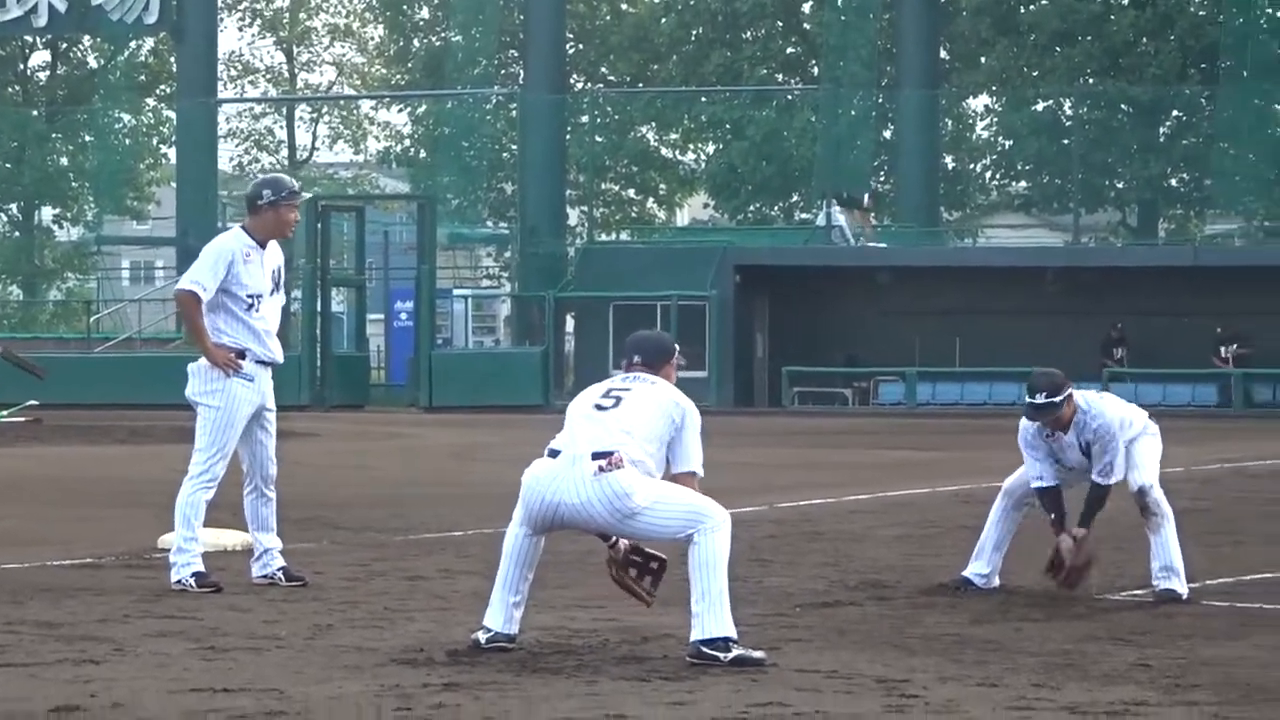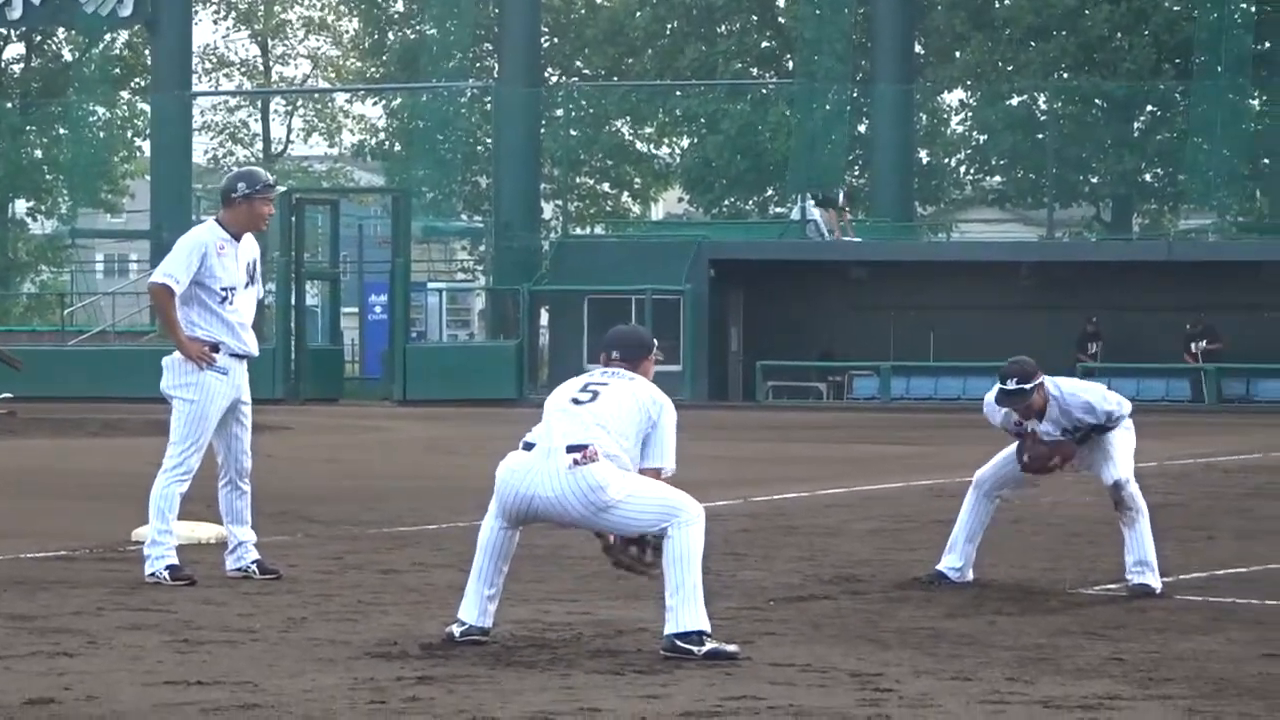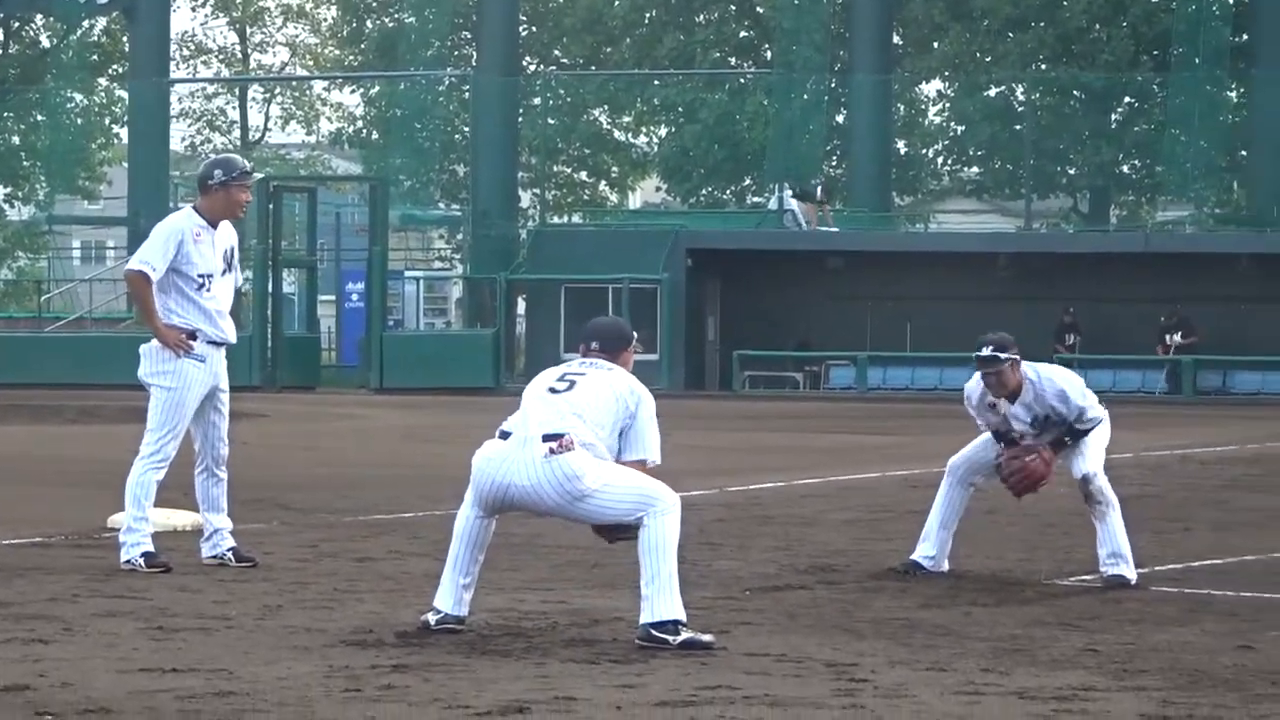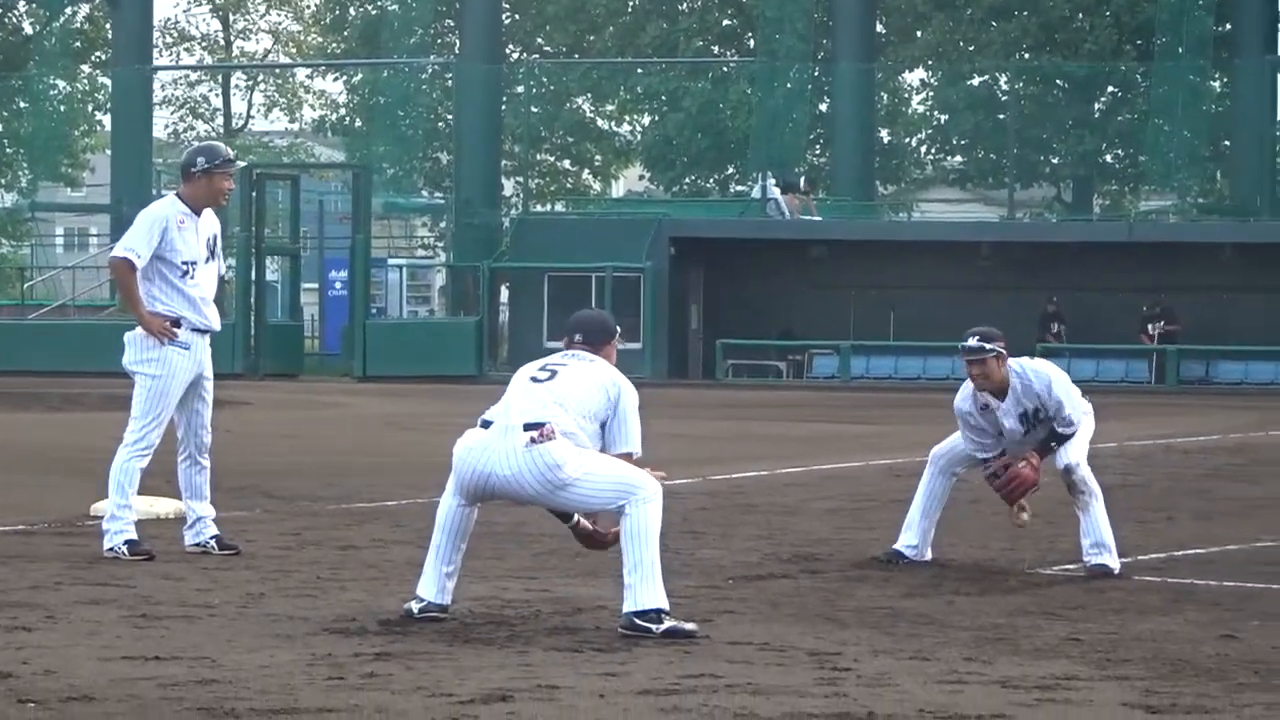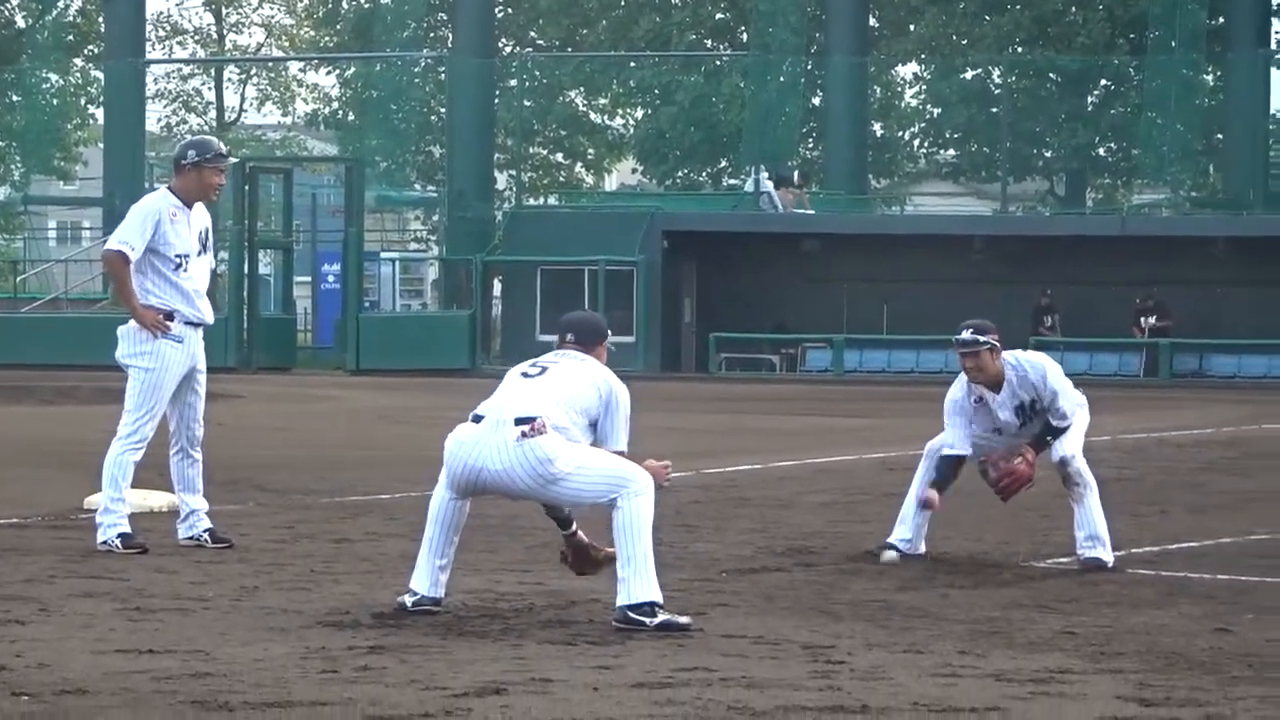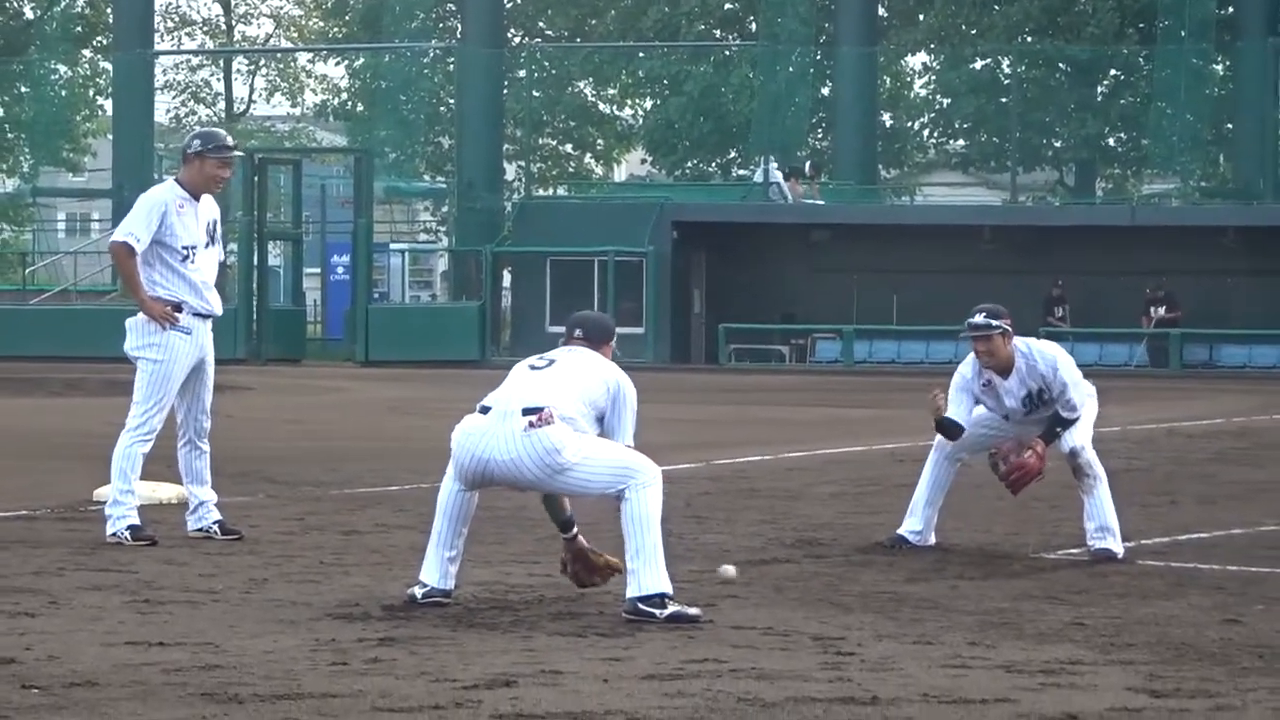
dt=0.2s
person 1, frame 1
left shoulder: (274, 253)
right shoulder: (227, 247)
right elbow: (185, 294)
right wrist: (208, 349)
left hip: (262, 376)
right hip: (230, 376)
left knee: (263, 474)
right knee: (205, 472)
left ankle: (268, 562)
right ankle: (185, 566)
person 1, frame 2
left shoulder: (249, 246)
right shoulder: (201, 240)
right elbow: (159, 286)
right wrist: (181, 342)
left hip: (238, 369)
right hip: (205, 370)
left knee: (238, 468)
right knee: (179, 465)
left ankle: (242, 554)
right ankle: (159, 559)
person 1, frame 3
left shoulder: (228, 233)
right shoulder: (178, 227)
right elbow: (135, 273)
right wrist: (158, 329)
left hip: (216, 356)
right hip: (183, 357)
left knee: (215, 455)
right knee: (157, 452)
left ankle: (218, 542)
right ankle: (134, 546)
person 1, frame 4
left shoulder: (210, 221)
right shoulder: (161, 215)
right elbow: (120, 261)
right wrist: (143, 317)
left hip: (200, 344)
right hip: (167, 345)
left knee: (198, 443)
right knee: (141, 440)
left ankle: (201, 530)
right ankle: (118, 534)
person 1, frame 5
left shoulder: (201, 215)
right shoulder: (154, 208)
right elbow: (113, 254)
right wrist: (136, 310)
left hip: (193, 337)
right hip: (160, 338)
left knee: (190, 437)
right knee: (134, 433)
left ankle: (194, 523)
right ankle: (111, 527)
person 1, frame 6
left shoulder: (209, 206)
right shoulder: (160, 199)
right elbow: (120, 245)
right wrist: (144, 301)
left hip: (202, 329)
right hip: (169, 330)
left knee: (197, 429)
right knee: (143, 425)
left ankle: (203, 515)
right ankle: (121, 519)
person 2, frame 1
left shoulder: (589, 393)
right shoulder: (677, 401)
right elbow: (684, 484)
left wrist: (610, 538)
left hip: (546, 480)
right hip: (606, 486)
left knee: (526, 521)
right knee: (712, 520)
left ankle: (497, 628)
right ankle: (713, 642)
person 2, frame 2
left shoulder: (566, 387)
right shoulder: (654, 398)
right elbow: (650, 481)
left wrist: (598, 528)
left hip: (521, 473)
right hip: (581, 479)
left knee: (501, 516)
right knee: (686, 514)
left ankle: (472, 621)
right ankle: (687, 635)
person 2, frame 3
left shoulder: (545, 376)
right shoulder: (633, 388)
right elbow: (632, 473)
left hip: (497, 462)
right hip: (557, 468)
left knee: (478, 504)
right knee: (662, 503)
left ankle: (447, 610)
right ankle: (662, 624)
person 2, frame 4
left shoulder: (529, 368)
right shoulder: (616, 381)
right elbow: (620, 465)
left wrist: (571, 519)
left hip: (478, 451)
right hip: (539, 456)
left knee: (460, 493)
right knee: (644, 491)
left ankle: (430, 598)
right ankle: (645, 614)
person 2, frame 5
left shoulder: (522, 369)
right shoulder: (607, 380)
right elbow: (612, 464)
right wrist: (647, 473)
left hip: (468, 445)
right hip: (529, 450)
left knee: (451, 484)
right knee: (636, 485)
left ankle: (424, 591)
right ankle: (639, 606)
person 2, frame 6
left shoulder: (526, 365)
right shoulder: (614, 375)
right elbow: (619, 461)
left wrist: (568, 532)
left hip: (476, 436)
right hip: (537, 441)
left knee: (460, 476)
right knee: (643, 476)
left ankle: (433, 583)
right ankle: (648, 598)
person 3, frame 1
left shoulder: (1103, 415)
right shoulder: (1030, 427)
left elbow: (1104, 479)
right elbow: (1044, 482)
left wrist: (1084, 526)
right wrist: (1060, 531)
right hip: (1073, 456)
left knee: (1145, 488)
right knee: (1013, 490)
left ankle: (1170, 582)
right ankle: (980, 575)
person 3, frame 2
left shoulder: (1078, 397)
right shoulder: (995, 406)
left elbow: (1120, 411)
left wrist: (1076, 442)
left hip: (1105, 431)
right hip: (1043, 442)
left knee: (1121, 482)
right knee: (984, 481)
left ankle: (1144, 577)
right ankle: (954, 568)
person 3, frame 3
left shoulder: (1054, 383)
right shoulder: (975, 393)
left elbow: (1092, 417)
left wrist: (1052, 448)
left hip: (1078, 427)
right hip: (1021, 436)
left knee: (1089, 474)
right knee: (958, 468)
left ankle: (1118, 567)
right ankle: (929, 558)
person 3, frame 4
left shoulder: (1042, 376)
right shoulder: (966, 402)
left elbow: (1069, 423)
right elbow: (988, 454)
left wrist: (1037, 455)
left hip: (1066, 421)
right hip: (1010, 434)
left knee: (1072, 466)
right knee: (941, 459)
left ankle: (1101, 557)
right ankle: (911, 547)
person 3, frame 5
left shoulder: (1037, 368)
right shoulder: (959, 395)
left elbow: (1063, 416)
right elbow: (955, 451)
left wrist: (1032, 450)
right wrist: (935, 490)
left hip: (1061, 414)
right hip: (1003, 428)
left knee: (1068, 458)
right knee: (935, 452)
left ankle: (1095, 551)
right ankle: (906, 541)
person 3, frame 6
left shoulder: (1047, 358)
right shoulder: (967, 374)
left elbow: (1071, 408)
right elbow: (955, 428)
left wrist: (1042, 442)
right wrist: (941, 419)
left hip: (1070, 405)
right hip: (1010, 415)
left knee: (1077, 448)
right knee: (946, 446)
left ankle: (1105, 541)
right ankle: (915, 532)
